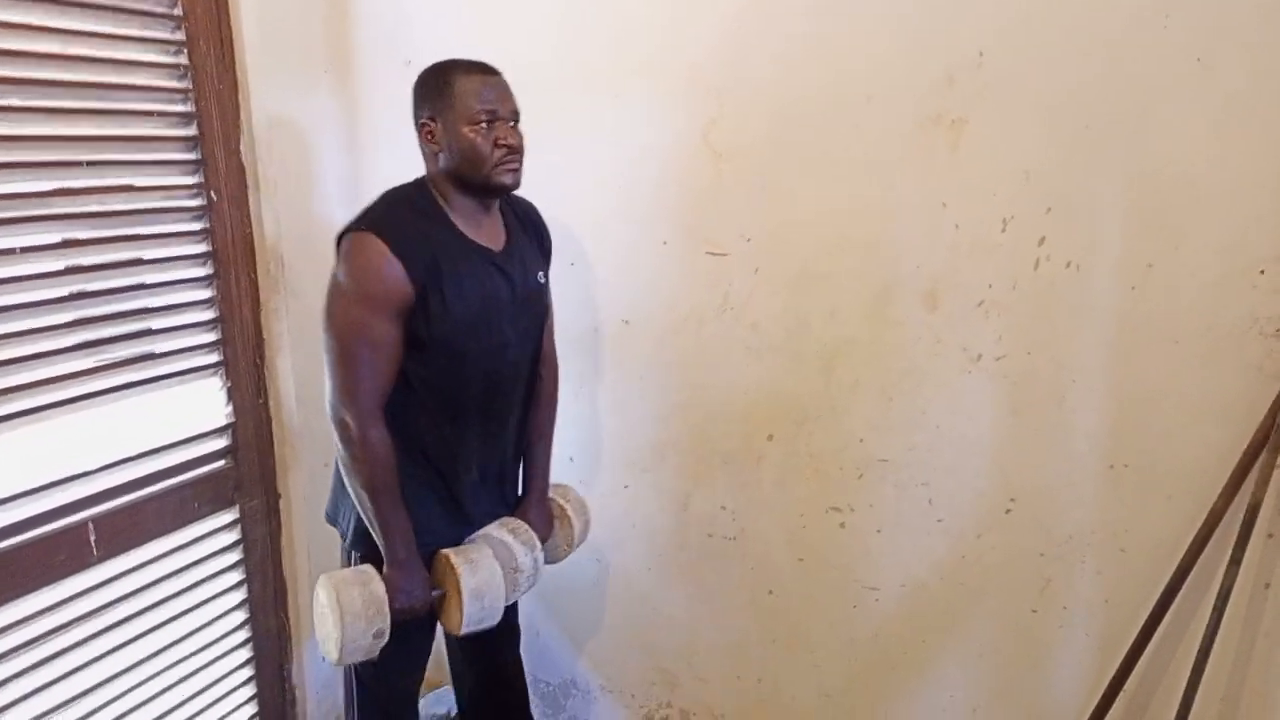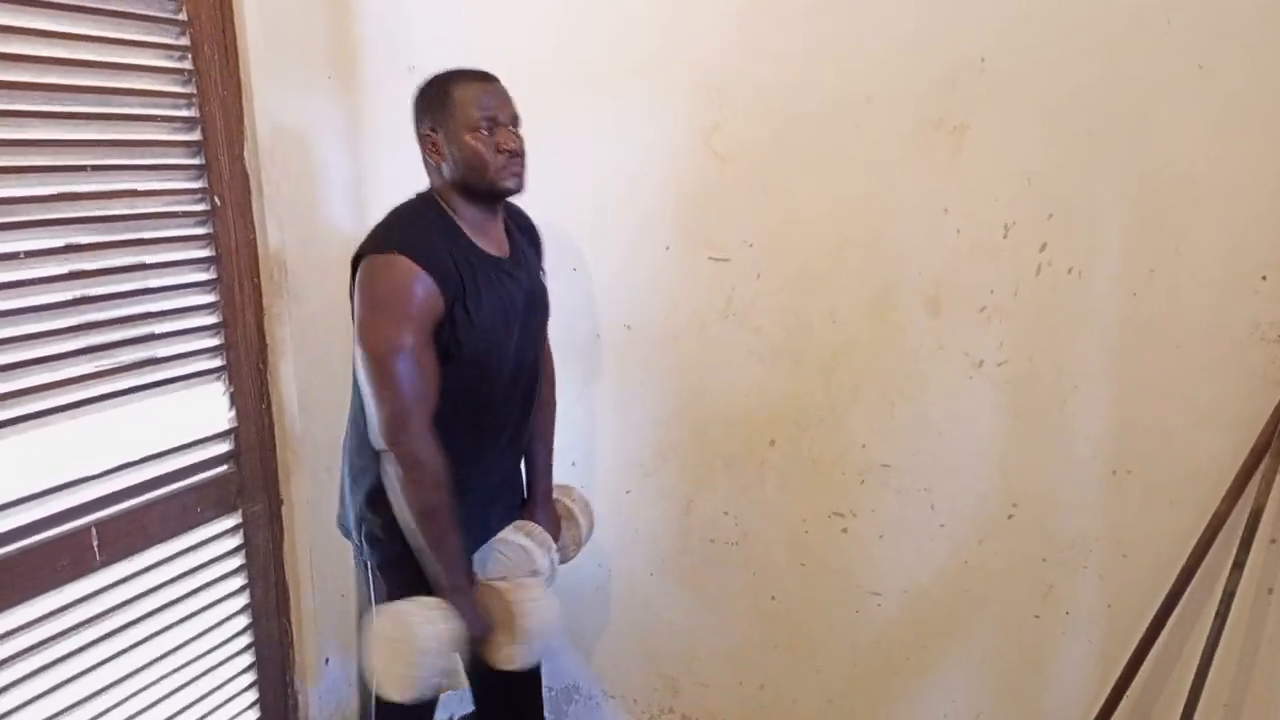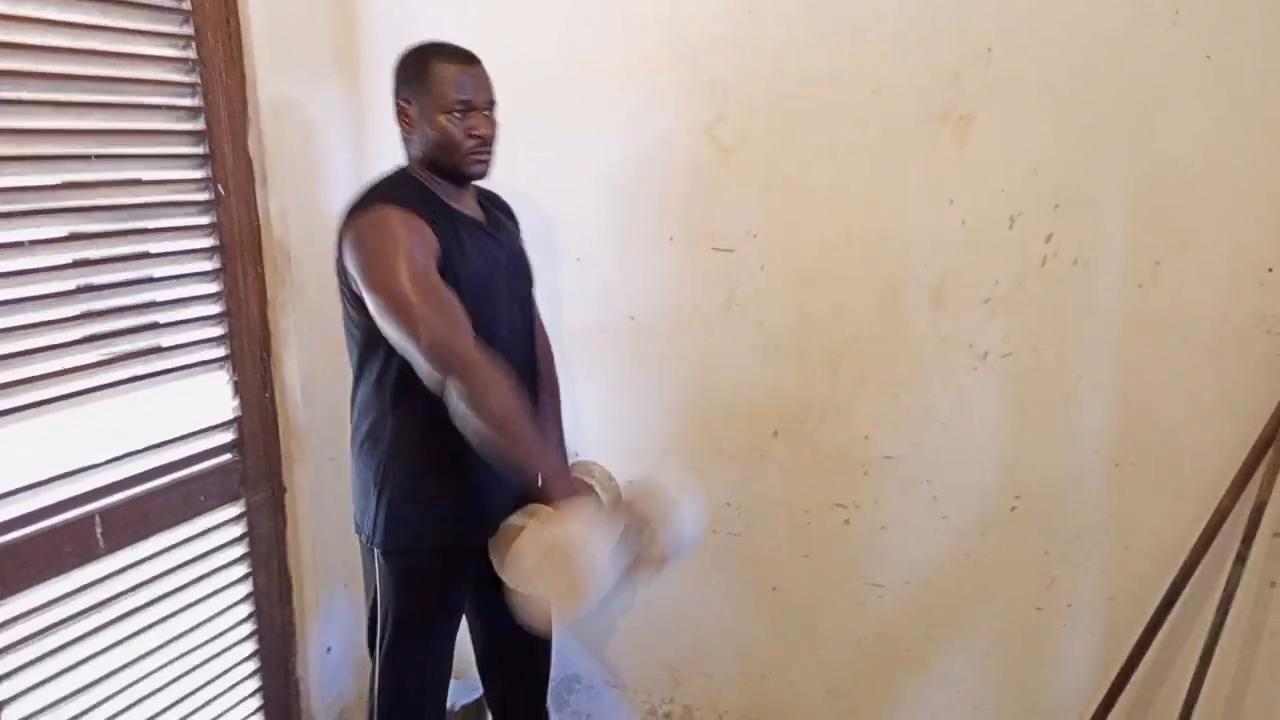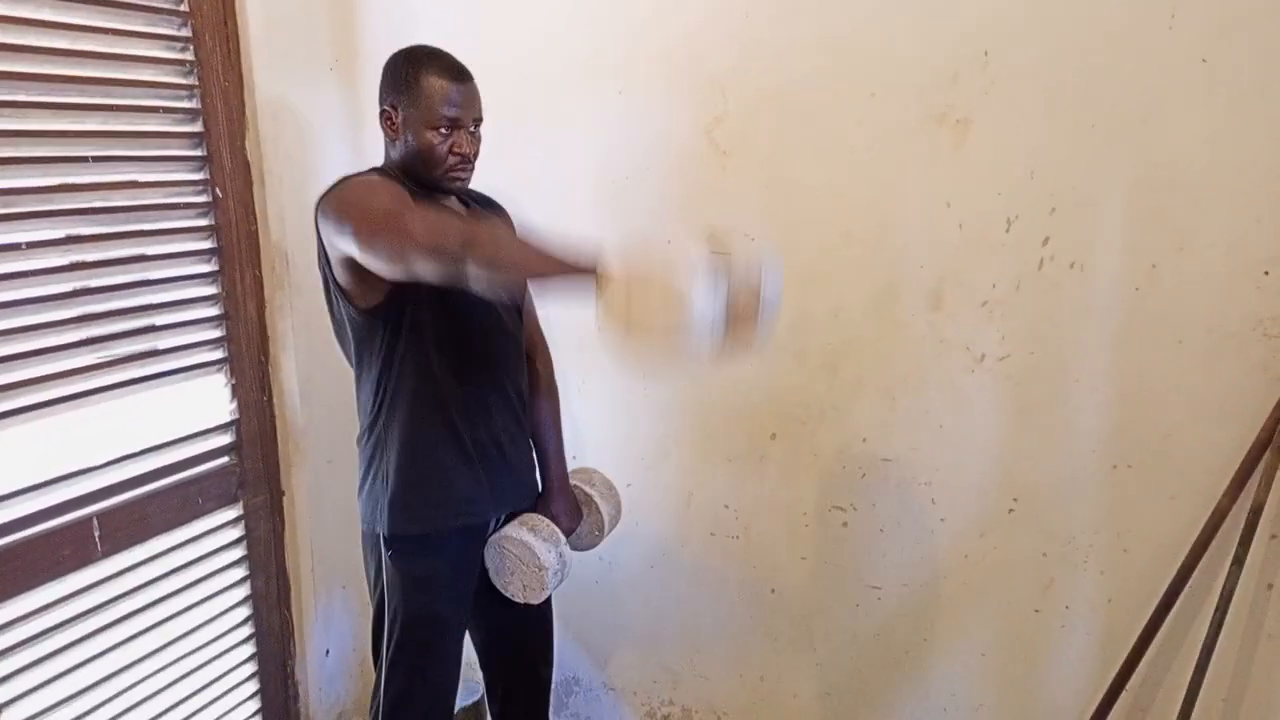
dt=0.2s
person 1, frame 1
left shoulder: (528, 227)
right shoulder: (384, 248)
right elbow: (358, 419)
left wrist: (536, 494)
right wrist: (400, 557)
left hip: (489, 504)
right hip: (400, 513)
person 1, frame 2
left shoulder: (521, 233)
right shoulder: (403, 263)
right elbow: (405, 440)
left wrist: (541, 496)
right wrist: (453, 589)
left hip: (495, 508)
right hip: (406, 520)
person 1, frame 3
left shoulder: (495, 212)
right shoulder: (387, 224)
left elbow: (532, 345)
right elbow: (460, 369)
left wrist: (556, 478)
right wrist: (565, 496)
left hip: (503, 490)
right hip: (418, 505)
person 1, frame 4
left shoulder: (488, 213)
right shoulder: (357, 206)
left elbow: (529, 347)
right elbow: (462, 253)
left wrist: (556, 481)
right wrist: (606, 273)
left hip: (508, 493)
right hip: (418, 506)
